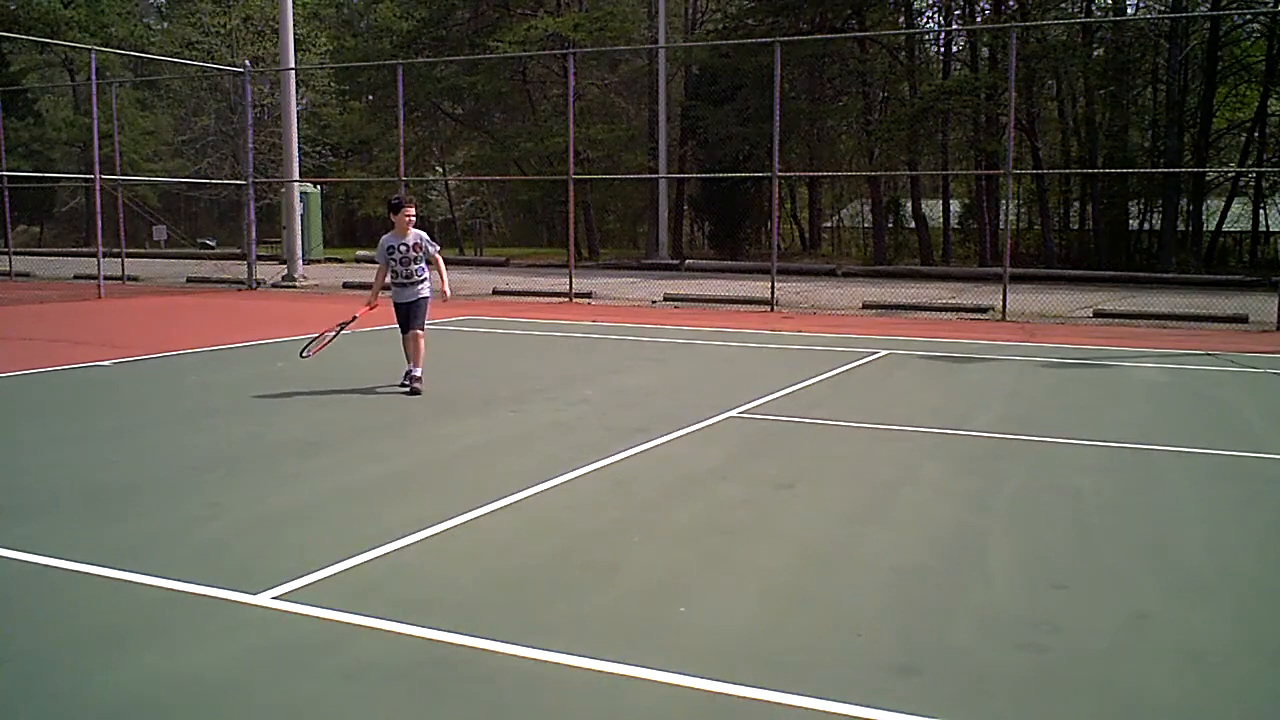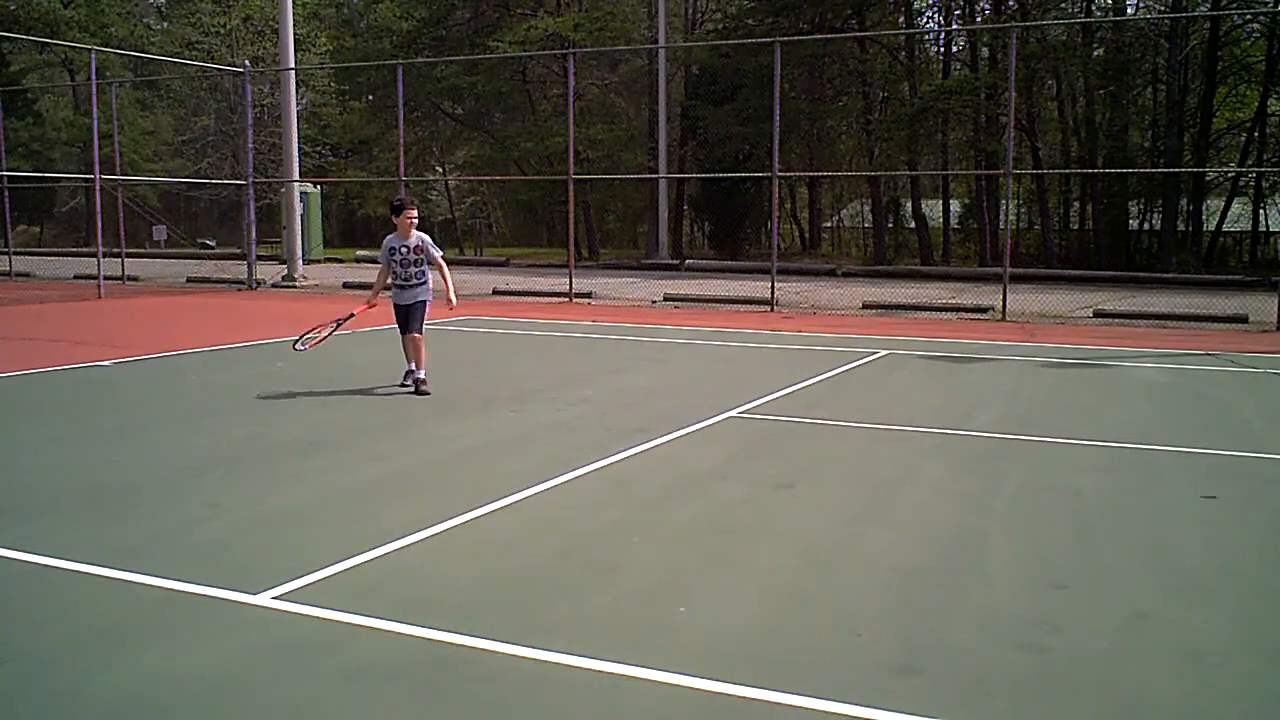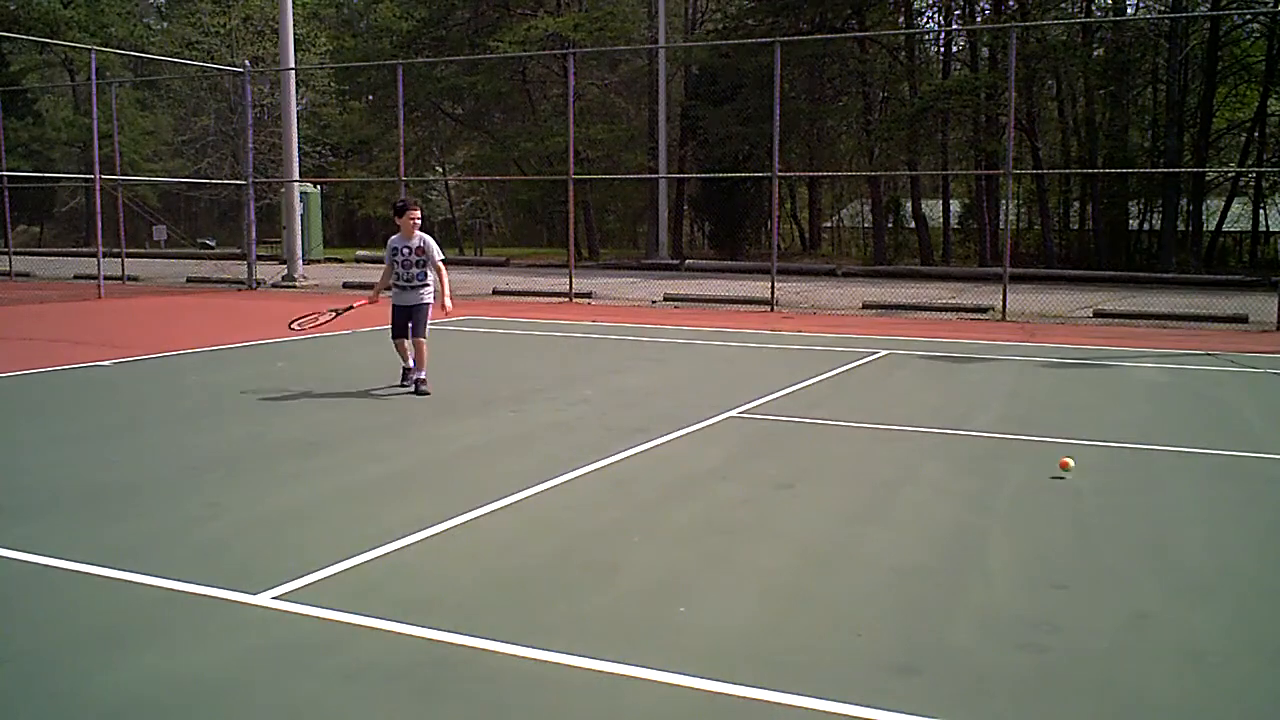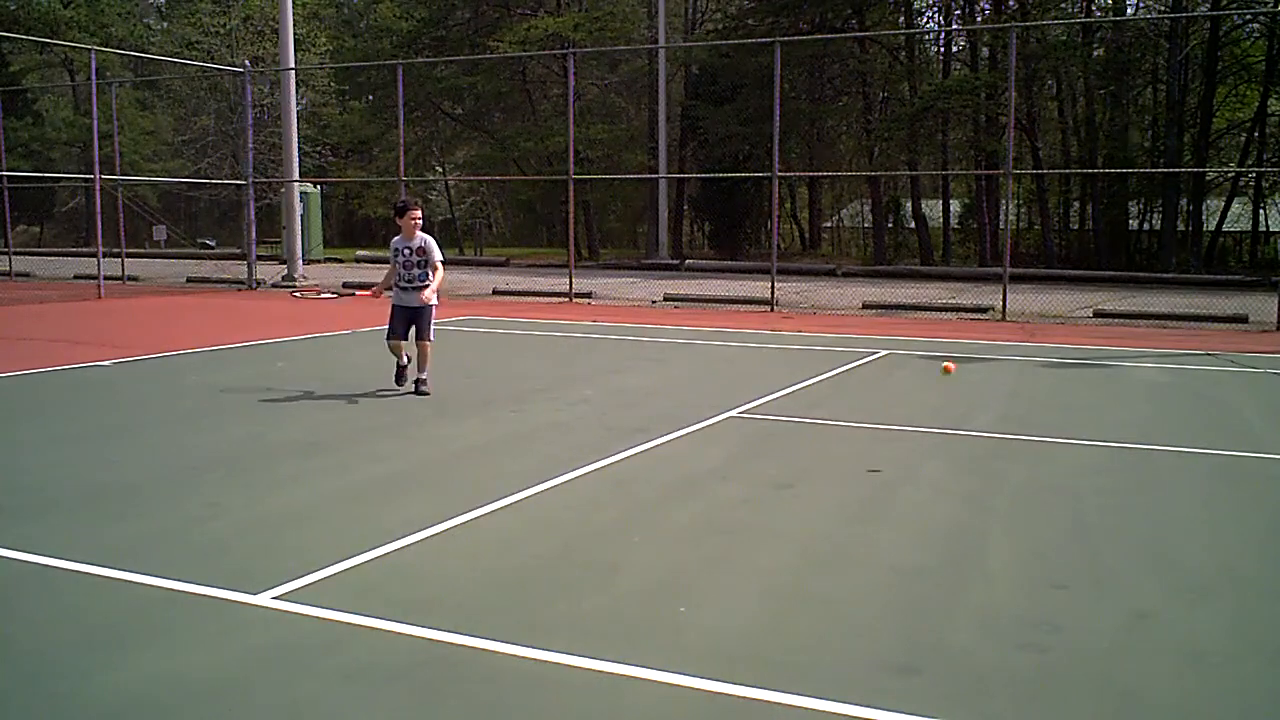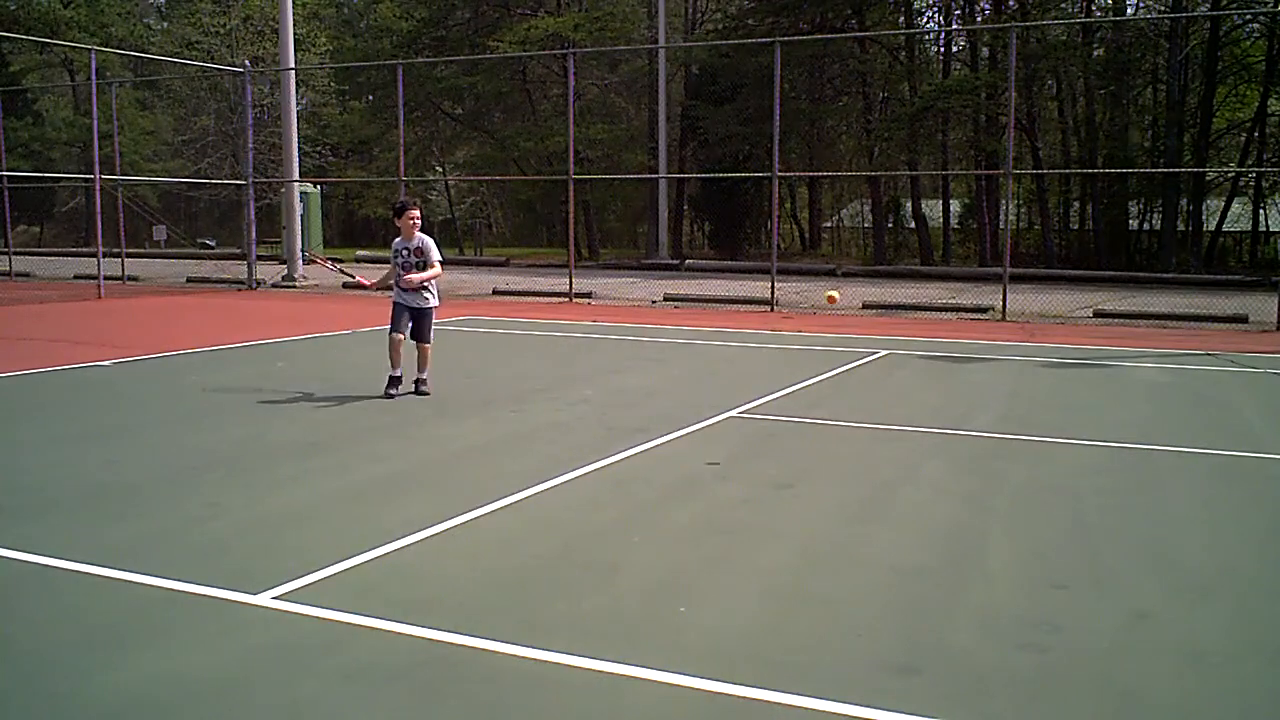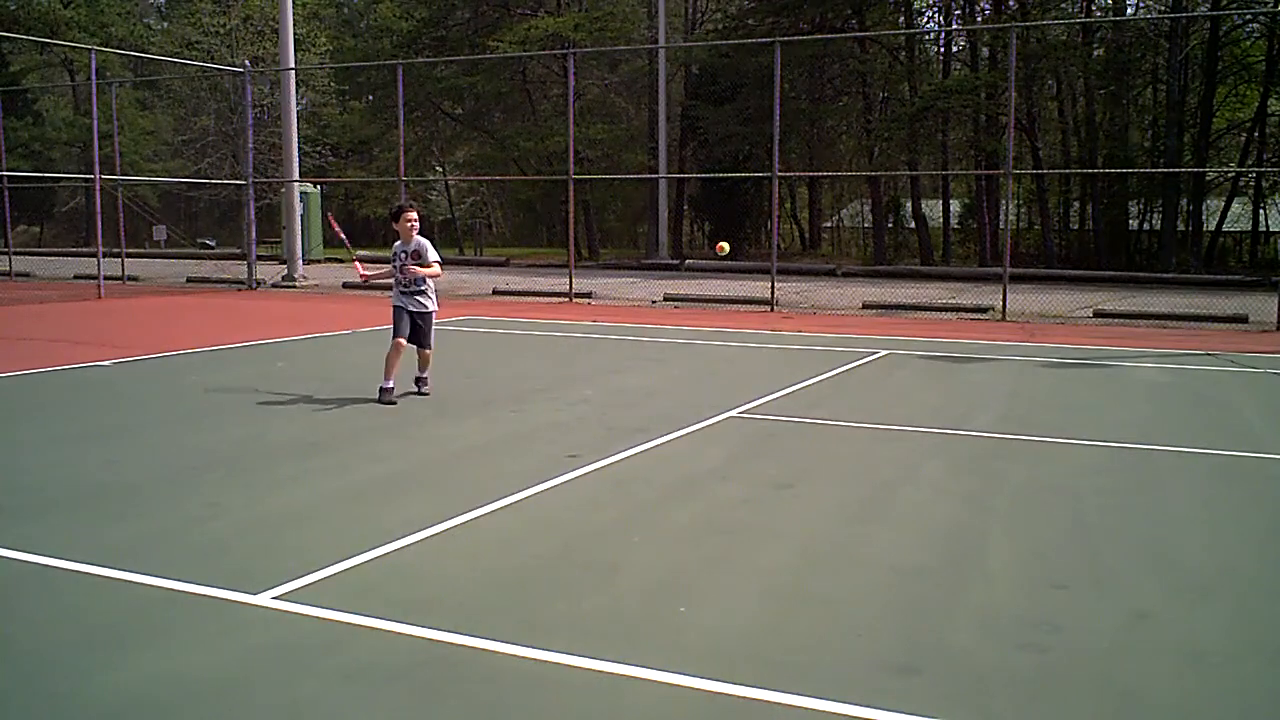
dt=0.1s
person 1, frame 1
left shoulder: (420, 237)
right shoulder: (386, 241)
left elbow: (437, 259)
right elbow: (382, 270)
left wrist: (445, 284)
right wrist: (374, 295)
left hip: (420, 293)
right hip: (399, 296)
left knee: (417, 332)
right knee: (406, 334)
left ankle: (416, 376)
right ankle: (411, 369)
person 1, frame 2
left shoulder: (422, 240)
right shoulder: (389, 242)
left elbow: (440, 264)
right elbow: (385, 270)
left wrist: (450, 291)
right wrist: (374, 294)
left hip: (420, 296)
right hip: (399, 297)
left knee: (416, 336)
right knee: (406, 336)
left ankle: (420, 378)
right ankle: (411, 369)
person 1, frame 3
left shoulder: (426, 241)
right shoulder: (392, 242)
left elbow: (441, 269)
left wrist: (446, 296)
right wrist: (377, 291)
left hip: (422, 299)
right hip: (399, 300)
left knee: (419, 339)
right knee: (398, 340)
left ankle: (421, 378)
right ankle: (409, 365)
person 1, frame 4
left shoulder: (427, 241)
right shoulder: (396, 243)
left elbow: (439, 269)
left wrist: (432, 289)
right wrist: (381, 287)
left hip: (424, 301)
right hip: (401, 300)
left knee: (423, 342)
right knee: (393, 341)
left ankle: (422, 378)
right ankle: (402, 361)
person 1, frame 5
left shoulder: (426, 242)
right shoulder: (396, 244)
left elbow: (436, 270)
left wrist: (419, 277)
right wrist: (380, 282)
left hip: (425, 301)
right hip: (402, 300)
left knee: (424, 345)
right knee: (396, 337)
left ankle: (422, 379)
right ankle: (395, 375)
person 1, frame 6
left shoulder: (423, 244)
right shoulder: (396, 247)
left elbow: (437, 270)
left wrist: (421, 271)
right wrist: (371, 276)
left hip: (424, 305)
right hip: (402, 303)
left knee: (424, 350)
right knee: (399, 342)
left ankle: (422, 377)
right ankle: (387, 387)
